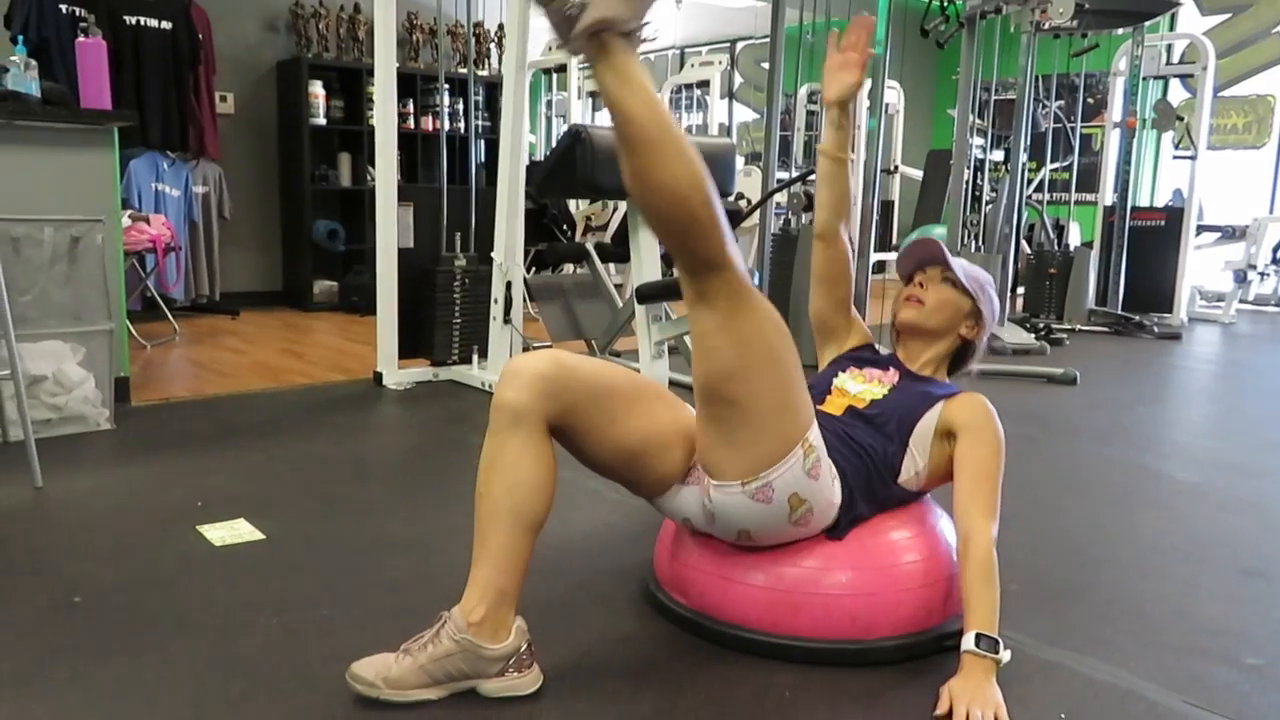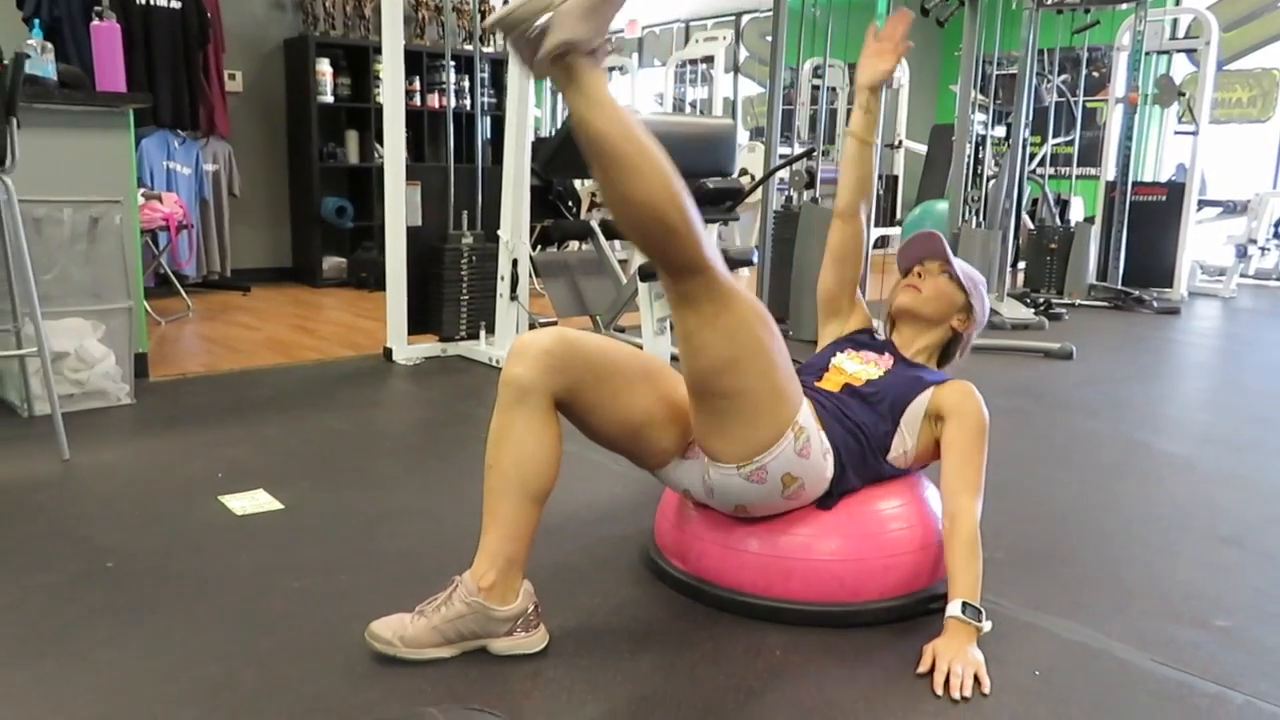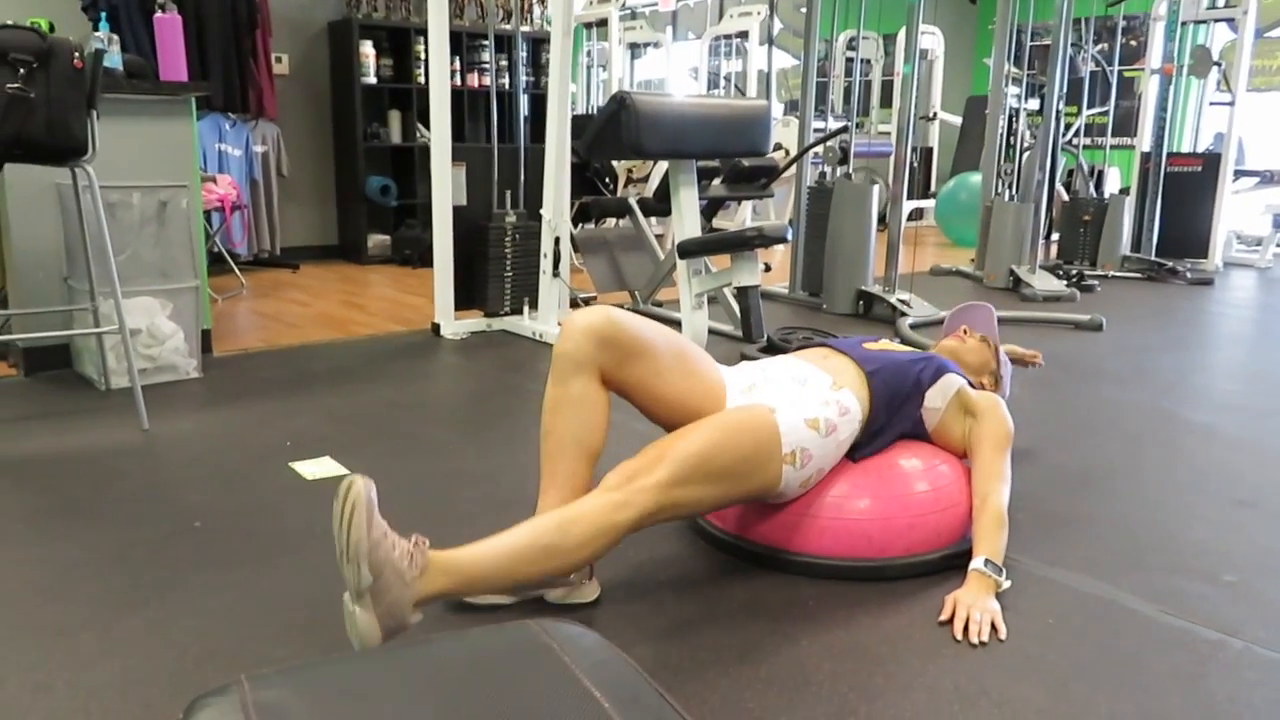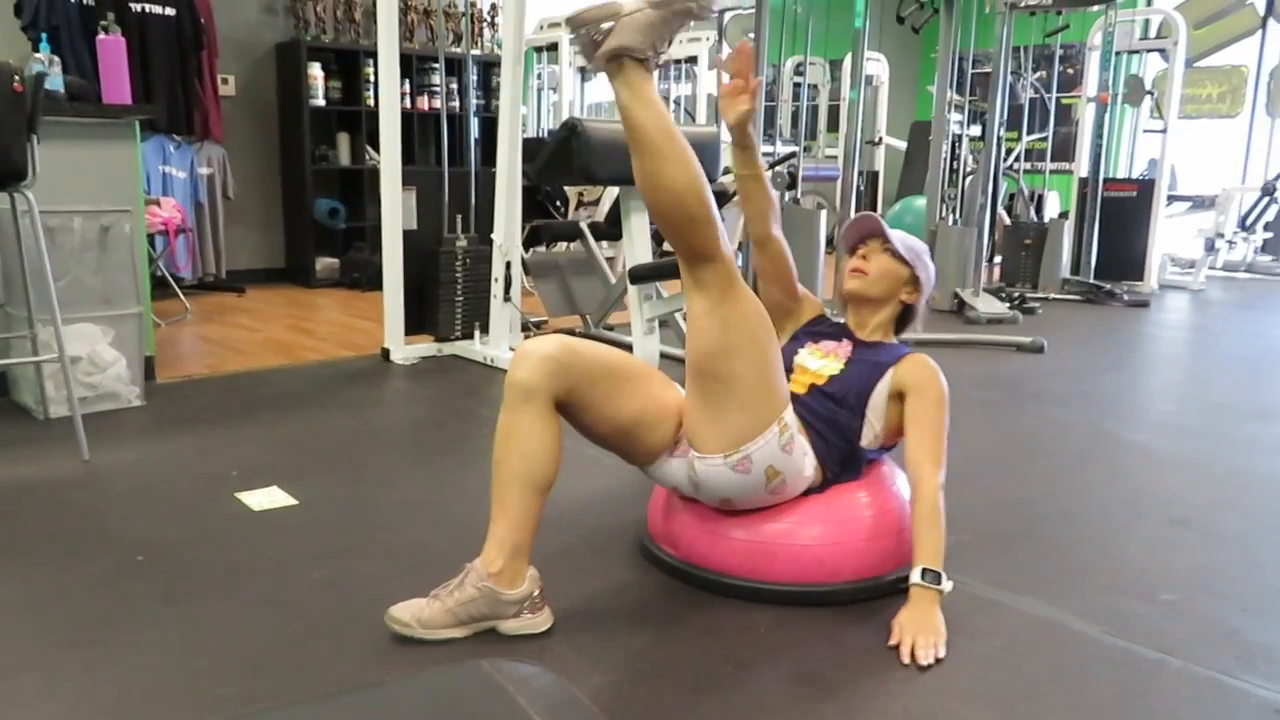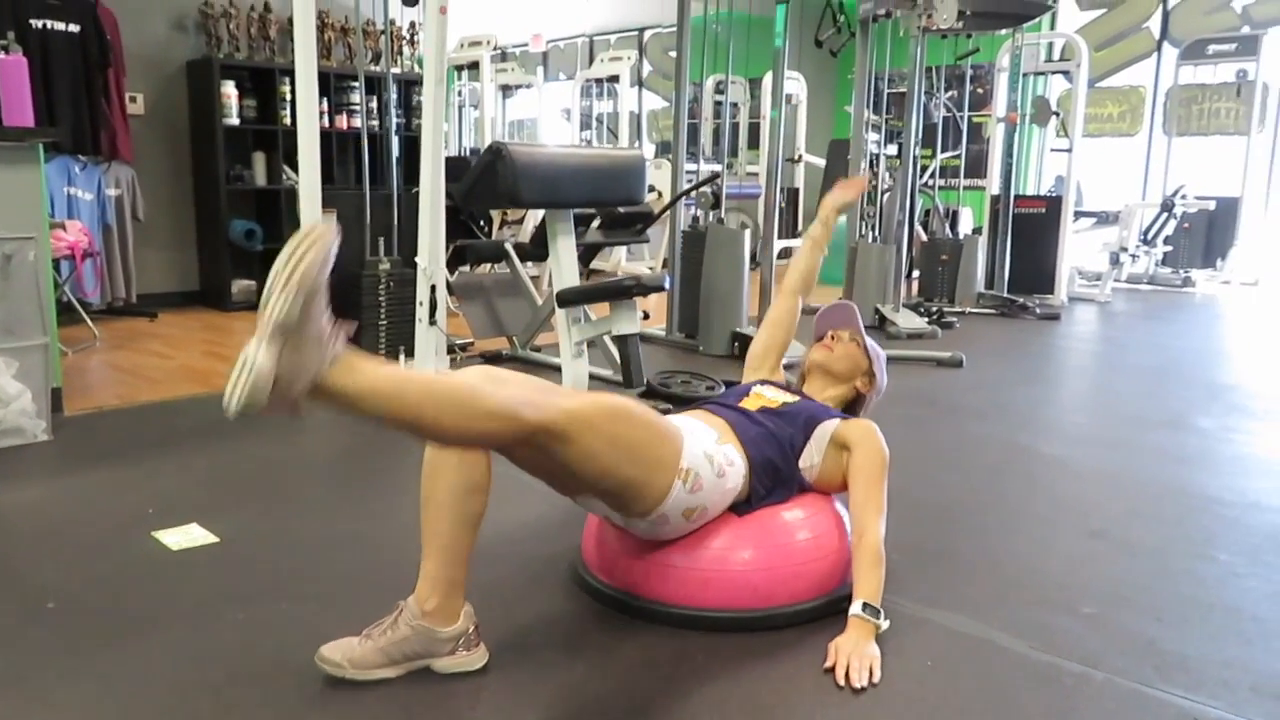
dt=1s
person 1, frame 1
left shoulder: (964, 414)
right shoulder: (852, 351)
left elbow: (978, 532)
right elbow: (831, 235)
right wrist: (838, 113)
left hip: (786, 489)
right hip: (720, 479)
left knee: (708, 260)
right knee: (530, 381)
left ankle: (610, 44)
right ankle: (487, 637)
person 1, frame 2
left shoulder: (953, 400)
right shoulder: (851, 337)
left elbow: (963, 511)
right elbow: (847, 218)
left wrist: (961, 627)
right wrist: (866, 96)
left hip: (784, 458)
right hip: (713, 449)
left knee: (688, 259)
right knee: (537, 356)
left ankle: (576, 64)
right ankle: (496, 600)
person 1, frame 3
left shoulder: (978, 406)
right shoulder: (912, 363)
left elbow: (992, 492)
left wrist: (983, 577)
right wrist: (985, 339)
left hip: (814, 414)
right hip: (751, 382)
left knee: (632, 491)
right knee: (589, 332)
left ankle: (417, 579)
right ankle: (551, 537)
person 1, frame 4
left shoulder: (914, 374)
right shoulder: (809, 322)
left elbow: (927, 481)
right elbow: (765, 234)
left wrist: (925, 596)
right wrist: (741, 134)
left hip: (759, 460)
right hip: (701, 448)
left knee: (704, 254)
right knee: (540, 361)
left ankle: (631, 63)
right ankle: (504, 582)
person 1, frame 5
left shoulder: (853, 435)
right shoulder: (762, 382)
left elbow: (868, 529)
right elbow: (787, 297)
left wrist: (863, 621)
right wrist: (826, 215)
left hip: (699, 466)
right hip: (641, 451)
left knee: (525, 411)
right knee: (468, 387)
left ankle: (319, 365)
right ankle: (439, 620)
